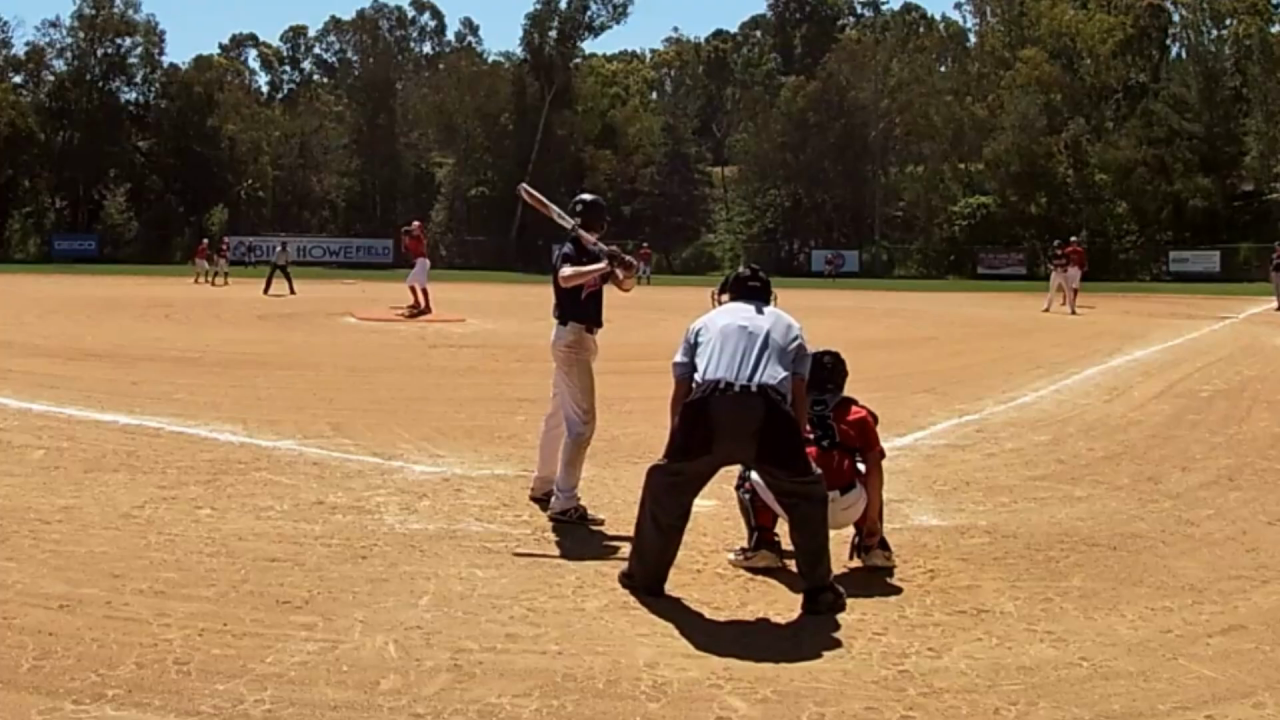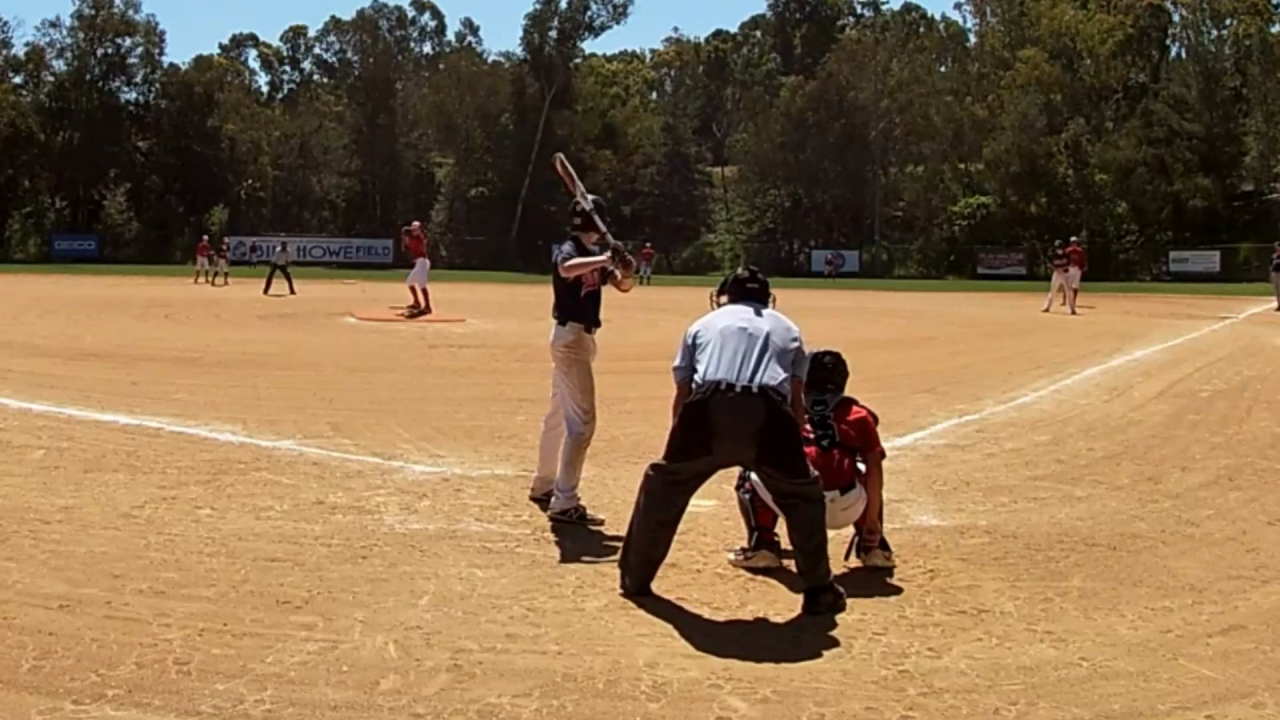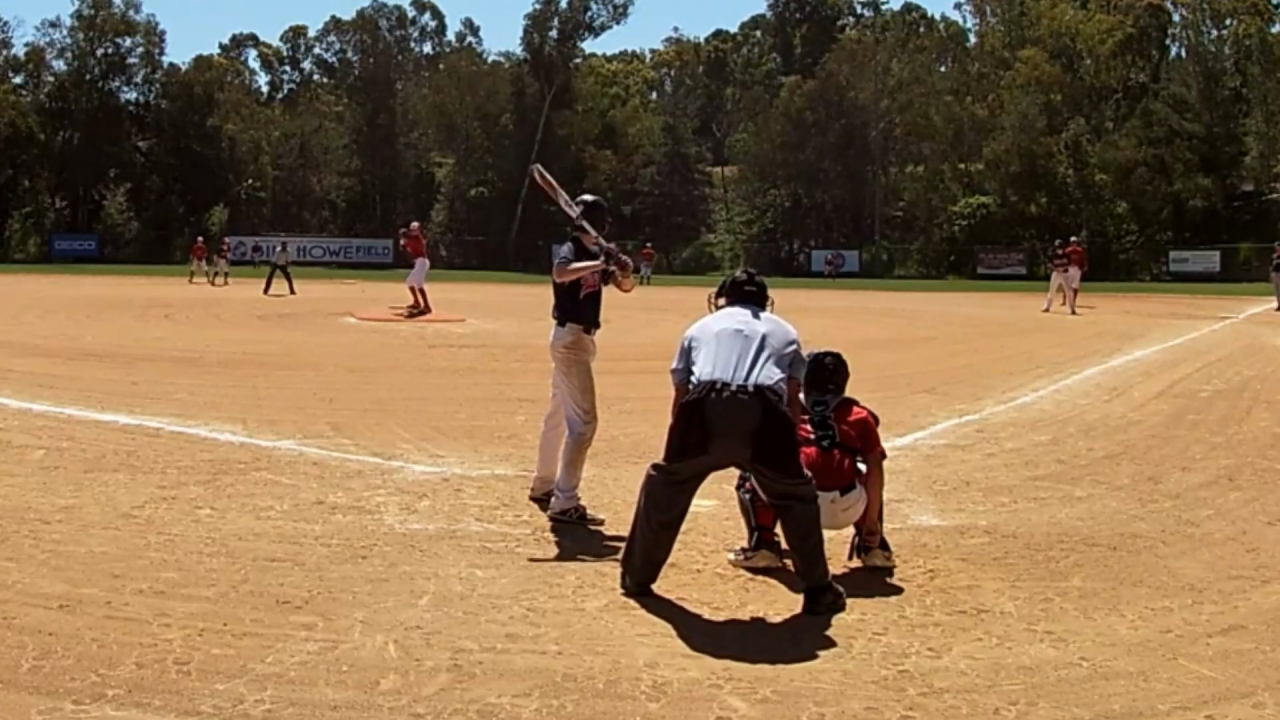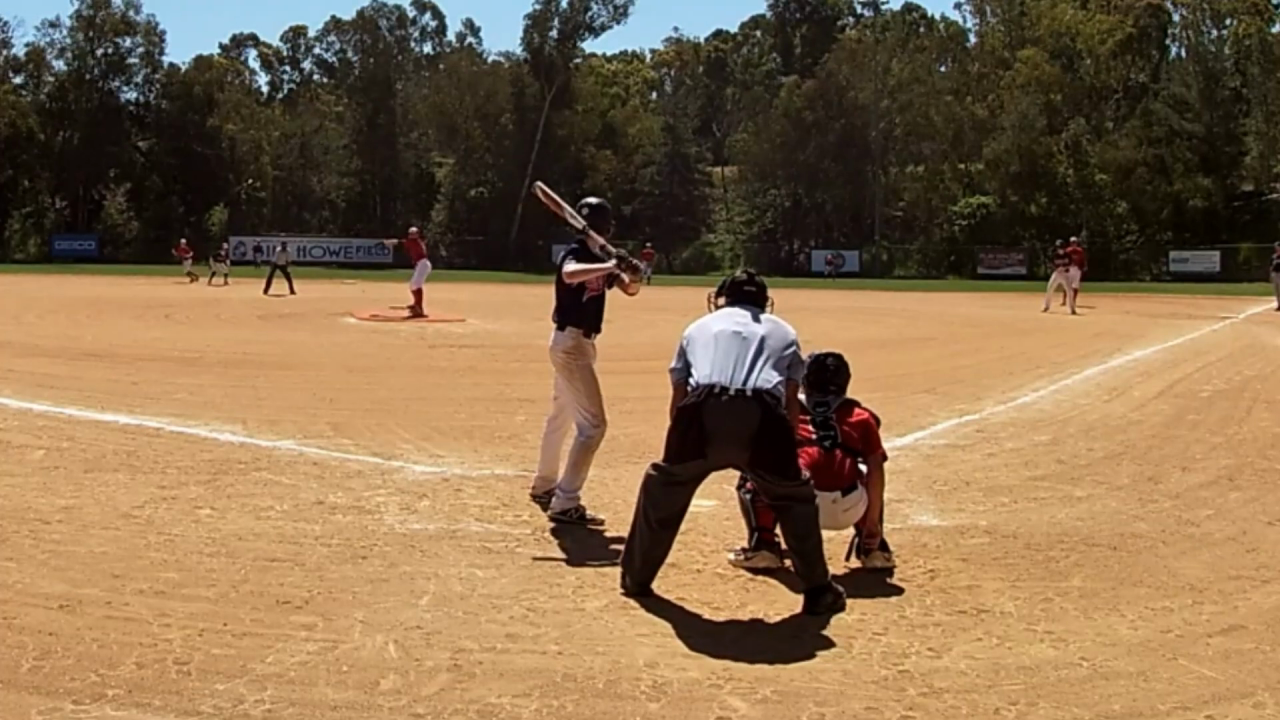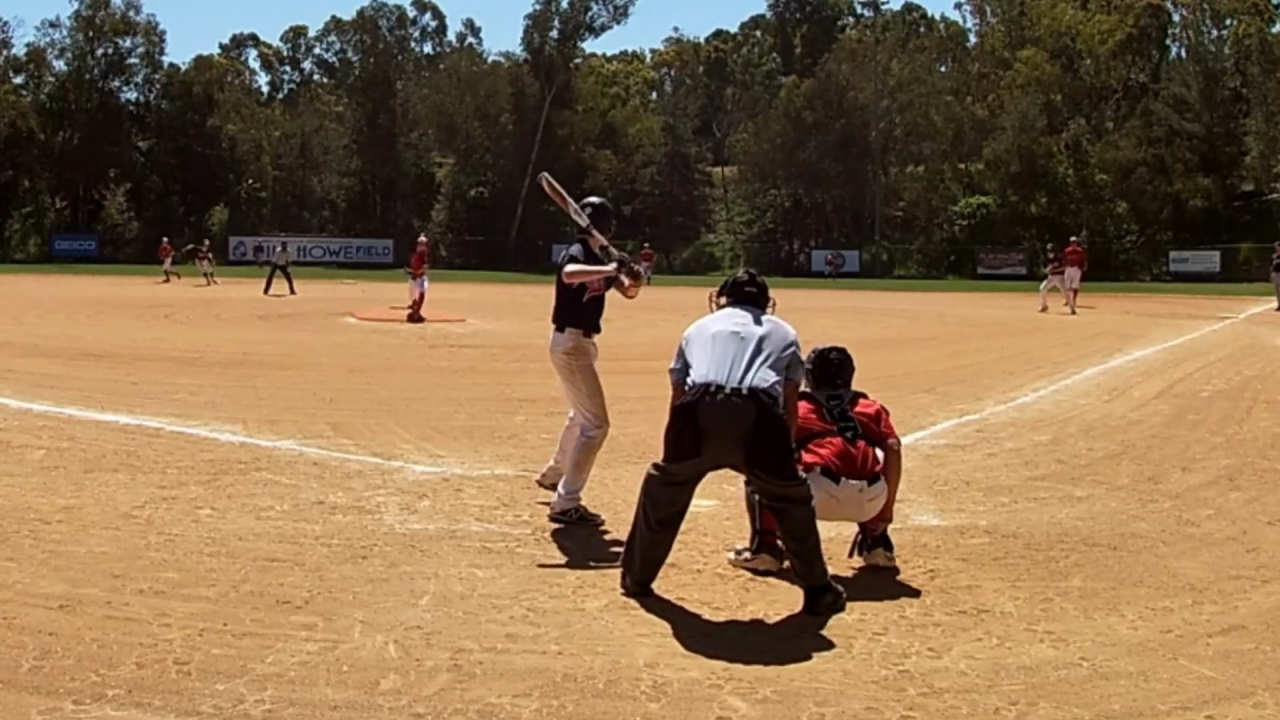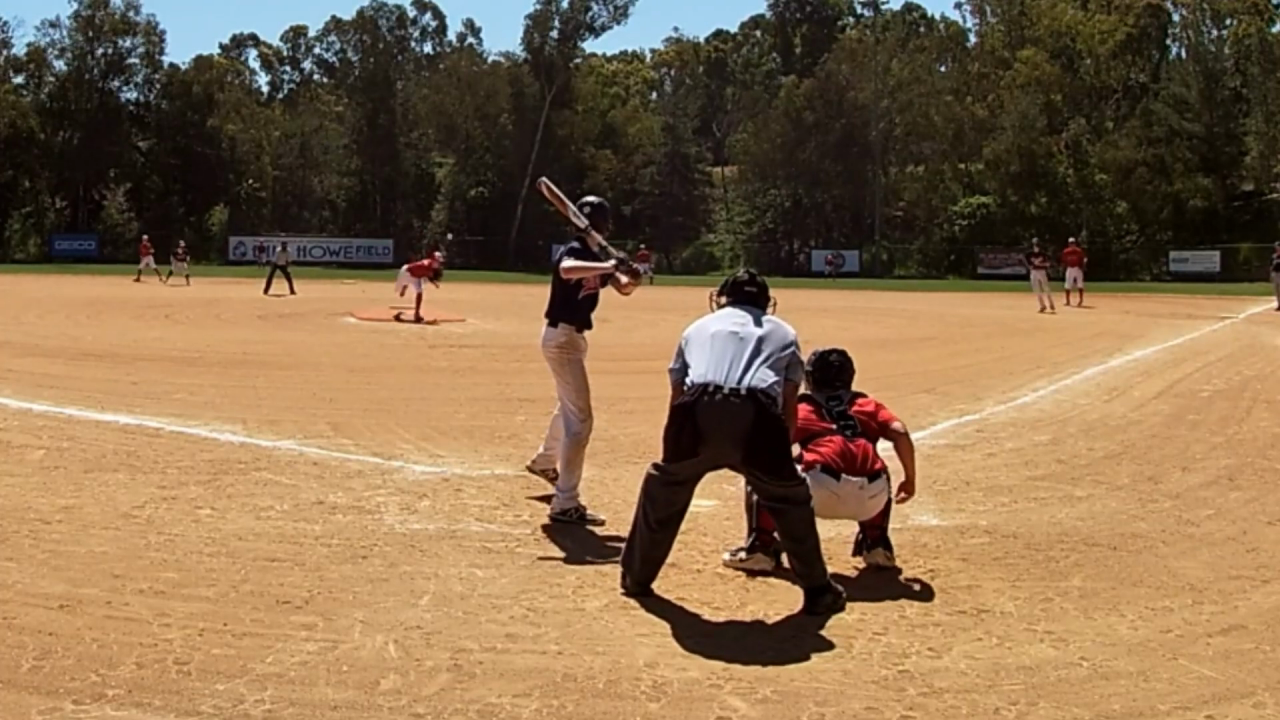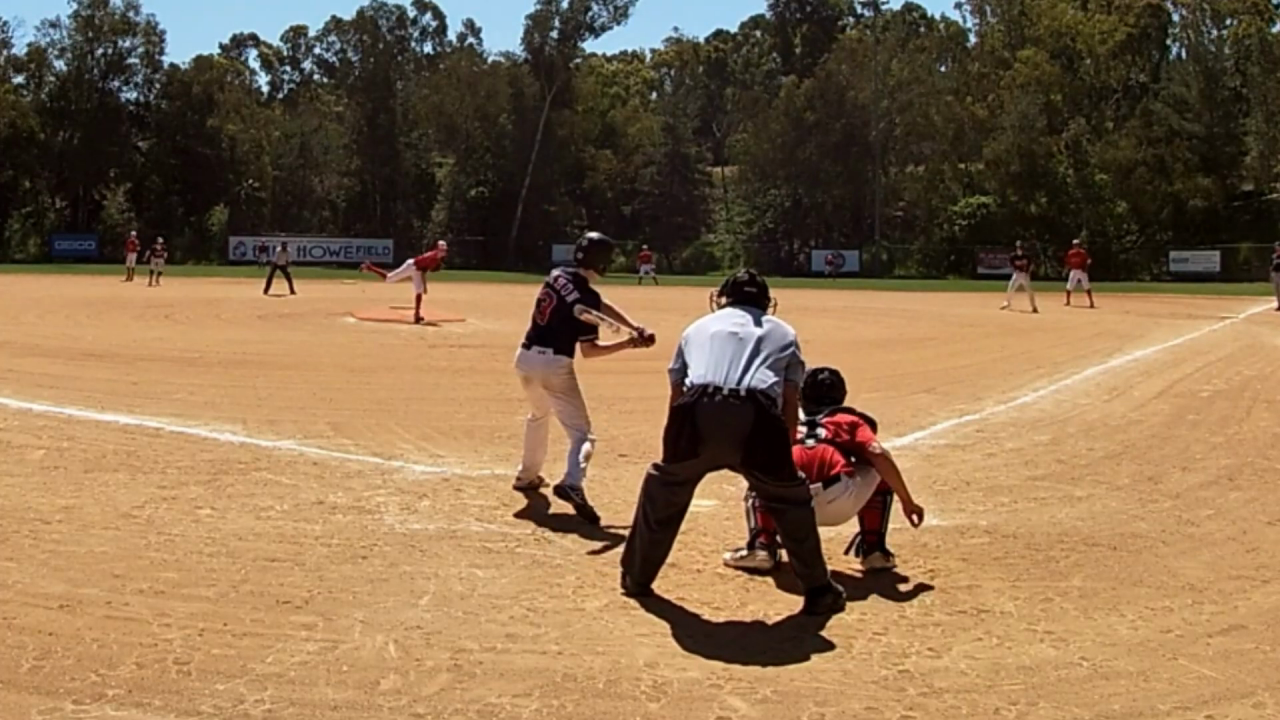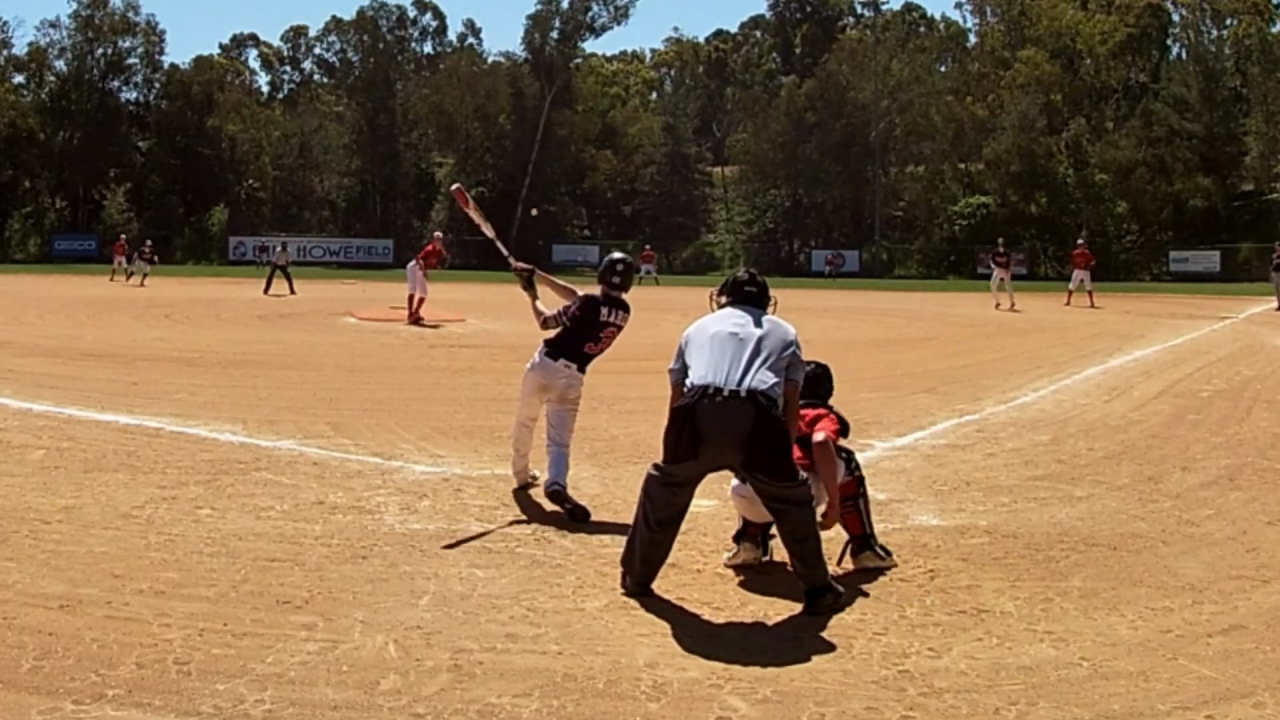
dt=0.3s
person 1, frame 1
left shoulder: (706, 321)
right shoulder: (789, 326)
left elbow: (680, 394)
right elbow: (799, 397)
left wrist: (679, 446)
right wrist: (793, 449)
left hip: (708, 411)
right hip: (769, 415)
left knee: (667, 483)
right knee: (806, 493)
left ankle: (645, 575)
right ankle: (820, 591)
person 1, frame 2
left shoulder: (704, 324)
right shoulder: (787, 328)
left elbow: (682, 396)
right elbow: (795, 398)
left wrist: (682, 448)
right wrist: (790, 452)
left hip: (709, 412)
right hip: (768, 417)
left knee: (663, 484)
right knee: (803, 494)
left ankle: (635, 577)
right ankle: (820, 591)
person 1, frame 3
left shoulder: (700, 327)
right shoulder: (784, 330)
left elbow: (680, 396)
right elbow: (792, 400)
left wrist: (683, 449)
right wrist: (787, 451)
left hip: (705, 412)
right hip: (764, 417)
left knee: (664, 485)
right knee: (797, 496)
left ankle: (636, 578)
right ankle: (819, 591)
person 1, frame 4
left shoulder: (699, 327)
right shoulder: (783, 332)
left elbow: (678, 397)
right elbow: (791, 402)
left wrist: (683, 447)
right wrist: (781, 454)
left hip: (703, 415)
right hip: (762, 420)
left knee: (663, 485)
right knee: (795, 497)
left ankle: (636, 577)
right ankle: (819, 591)
person 1, frame 5
left shoulder: (699, 327)
right shoulder: (783, 332)
left elbow: (677, 396)
right elbow: (789, 403)
left wrist: (684, 449)
right wrist: (780, 452)
left hip: (699, 414)
right hip: (758, 419)
left knee: (664, 486)
right knee: (791, 498)
left ankle: (636, 578)
right ankle: (818, 592)
person 1, frame 6
left shoulder: (699, 327)
right shoulder: (783, 332)
left elbow: (677, 394)
right elbow: (789, 404)
left wrist: (684, 448)
right wrist: (778, 454)
left hip: (698, 414)
right hip: (757, 418)
left knee: (664, 487)
right knee: (789, 497)
left ankle: (636, 577)
right ankle: (818, 591)
person 1, frame 7
left shoulder: (698, 327)
right shoulder: (783, 333)
left elbow: (676, 395)
right elbow: (789, 404)
left wrist: (682, 450)
right wrist: (781, 454)
left hip: (697, 415)
right hip: (757, 420)
left knee: (663, 488)
right knee: (791, 498)
left ankle: (636, 577)
right ankle: (819, 591)
person 1, frame 8
left shoulder: (699, 327)
right shoulder: (784, 332)
left elbow: (677, 395)
right elbow: (791, 402)
left wrist: (682, 448)
right wrist: (781, 453)
left hip: (698, 416)
right hip: (757, 421)
left knee: (664, 488)
right knee: (792, 498)
left ankle: (636, 578)
right ankle: (819, 590)
person 2, frame 1
left shoulder: (595, 252)
right shoulder: (569, 251)
left elbow: (625, 286)
right elbow: (565, 279)
left wrist: (627, 270)
right wrist: (603, 265)
left hip: (579, 337)
right hip: (572, 338)
left knee: (559, 415)
right knee: (580, 421)
left ankle: (543, 485)
right ankle: (564, 504)
person 2, frame 2
left shoulder: (594, 254)
right shoulder: (569, 249)
left elbow: (623, 287)
right elbow: (566, 269)
left wrist: (626, 271)
right wrist: (605, 259)
left hip: (578, 337)
right hip: (572, 338)
left knee: (559, 415)
right knee: (581, 420)
left ankle: (543, 485)
right ankle: (564, 504)
person 2, frame 3
left shoulder: (595, 253)
right shoulder: (568, 251)
left elbow: (625, 286)
right elbow: (559, 275)
left wrist: (624, 271)
right wrist: (599, 263)
left hip: (578, 338)
right hip: (571, 339)
left knee: (558, 415)
right knee: (582, 421)
left ankle: (543, 486)
right ankle: (564, 504)
person 2, frame 4
left shoulder: (599, 258)
right shoulder: (574, 253)
left elbow: (630, 289)
right elbow: (569, 275)
left wrist: (633, 274)
right wrist: (611, 266)
left hip: (576, 343)
right hip: (571, 344)
left knee: (561, 417)
right knee: (592, 424)
left ankle: (544, 485)
right ankle: (564, 503)
person 2, frame 5
left shoulder: (598, 259)
right shoulder: (576, 253)
left elbow: (629, 293)
right elbow: (568, 275)
left wrist: (633, 279)
right wrist: (611, 269)
left hip: (577, 343)
right hip: (571, 344)
left knee: (582, 416)
right knee: (595, 424)
left ankle: (553, 474)
right ankle: (565, 504)
person 2, frame 6
left shoulder: (596, 256)
right shoulder: (574, 251)
left elbow: (624, 288)
right elbow: (567, 270)
left wrist: (631, 275)
right wrist: (608, 267)
left hip: (569, 336)
right hip: (562, 338)
left knee: (568, 406)
right knee: (579, 419)
left ankle: (545, 460)
right ankle: (566, 505)
person 2, frame 7
left shoulder: (557, 275)
right shoulder: (586, 297)
right elbow: (589, 352)
left wrist: (635, 328)
right wrist: (629, 343)
left hip: (526, 359)
right hip: (555, 365)
left knee: (539, 416)
right knee: (581, 433)
left ankle: (527, 475)
right ankle: (572, 485)
person 2, frame 8
left shoulder: (590, 304)
right shoulder: (624, 311)
left elbow: (546, 322)
left wrist: (531, 291)
right wrist: (538, 276)
left hip: (544, 366)
right hip: (571, 378)
left knee: (525, 422)
right knee: (559, 441)
left ankle: (522, 475)
right ankle: (556, 486)
person 3, frame 1
right shoulder: (859, 414)
right elbow: (874, 466)
right wrist: (873, 519)
right hip: (847, 509)
left knee: (749, 474)
right knee: (869, 479)
left ankle: (762, 547)
right ankle: (874, 548)
person 3, frame 2
right shoulder: (859, 415)
right elbow: (874, 467)
right wrist: (872, 520)
right hip: (846, 509)
left knee: (749, 474)
right knee: (866, 476)
left ankle: (762, 547)
right ankle: (874, 549)
person 3, frame 3
right shoulder: (860, 415)
right elbow: (875, 467)
right wrist: (872, 520)
right hip: (845, 509)
left knee: (749, 474)
right knee: (869, 478)
left ankle: (762, 547)
right ankle: (874, 548)
person 3, frame 4
right shoulder: (861, 416)
right elbow: (876, 467)
right wrist: (873, 523)
right hip: (848, 510)
left knee: (750, 477)
right knee: (866, 476)
left ankle: (762, 548)
right ankle: (874, 550)
person 3, frame 5
left shoulder: (797, 407)
right shoulder: (870, 407)
right elbow: (893, 449)
right wrist: (888, 507)
left hip: (818, 493)
right hip: (869, 501)
left ankle: (764, 550)
right ankle: (877, 547)
person 3, frame 6
left shoulder: (798, 409)
right shoulder: (868, 405)
right elbow: (900, 433)
right wrist: (910, 479)
left hip: (821, 492)
right hip: (869, 498)
left ankle: (760, 549)
right ankle: (877, 547)
person 3, frame 7
right shoulder: (850, 420)
right elbow: (878, 454)
right wrist: (907, 502)
right hip: (837, 502)
right knee: (878, 471)
left ankle: (760, 547)
right ankle: (874, 550)
person 3, frame 8
right shoulder: (825, 416)
right elbow: (821, 443)
right wrist: (834, 501)
left hip: (746, 499)
right knee: (844, 462)
left ankle: (748, 541)
right ankle: (865, 550)
